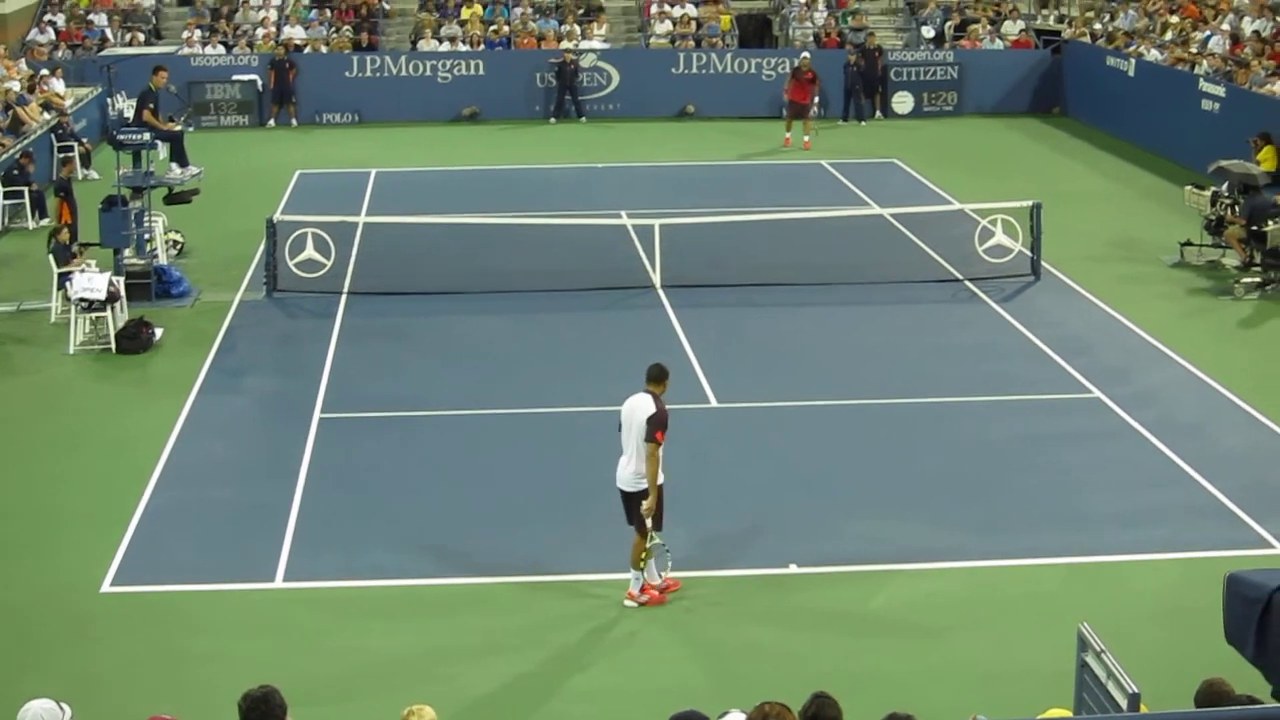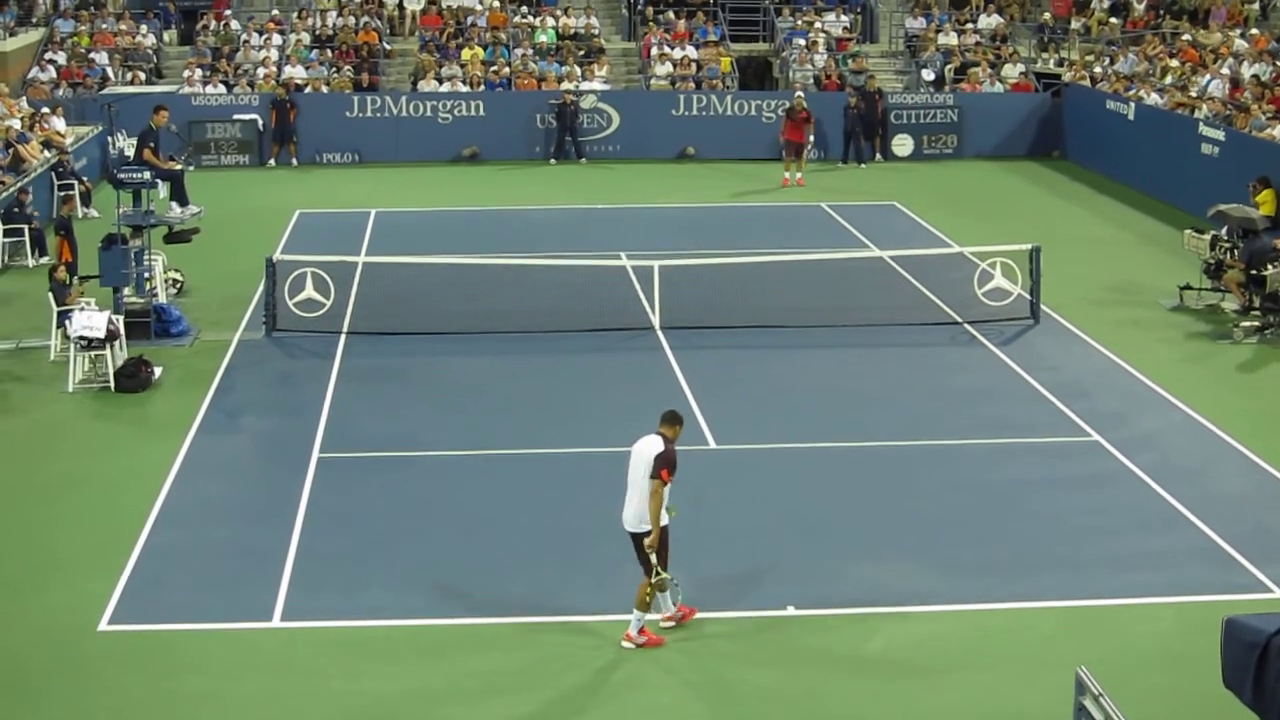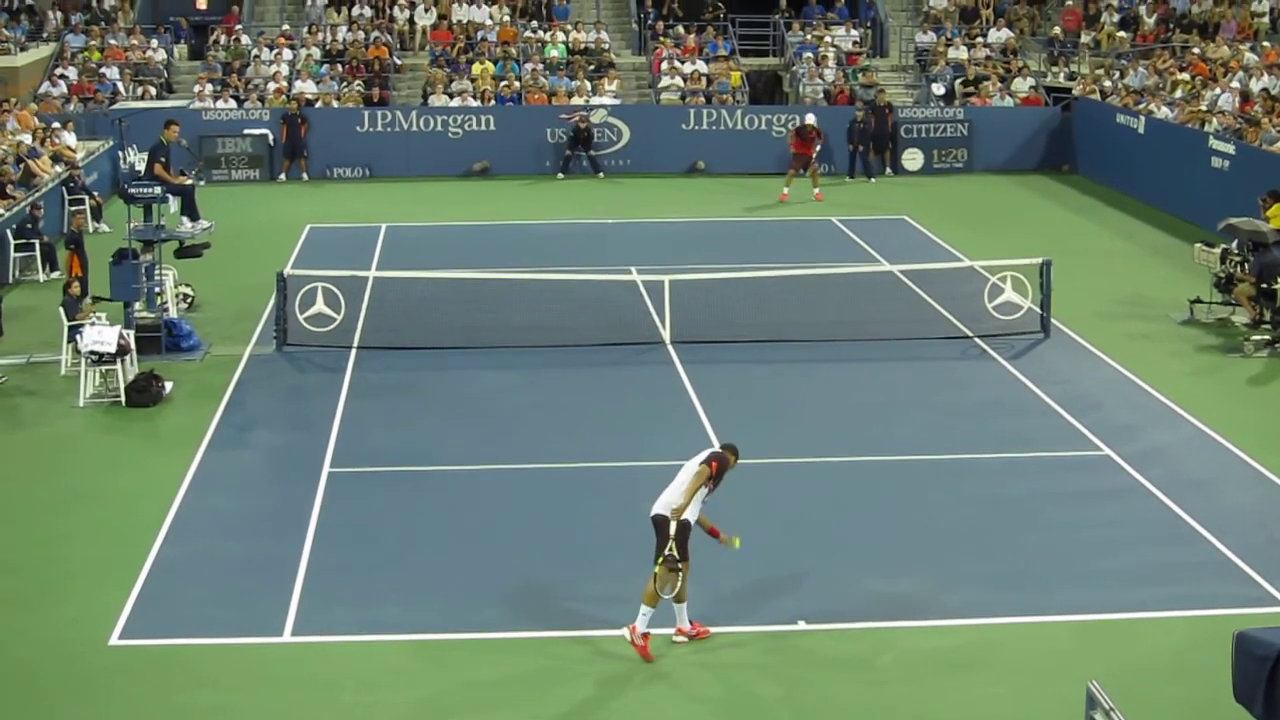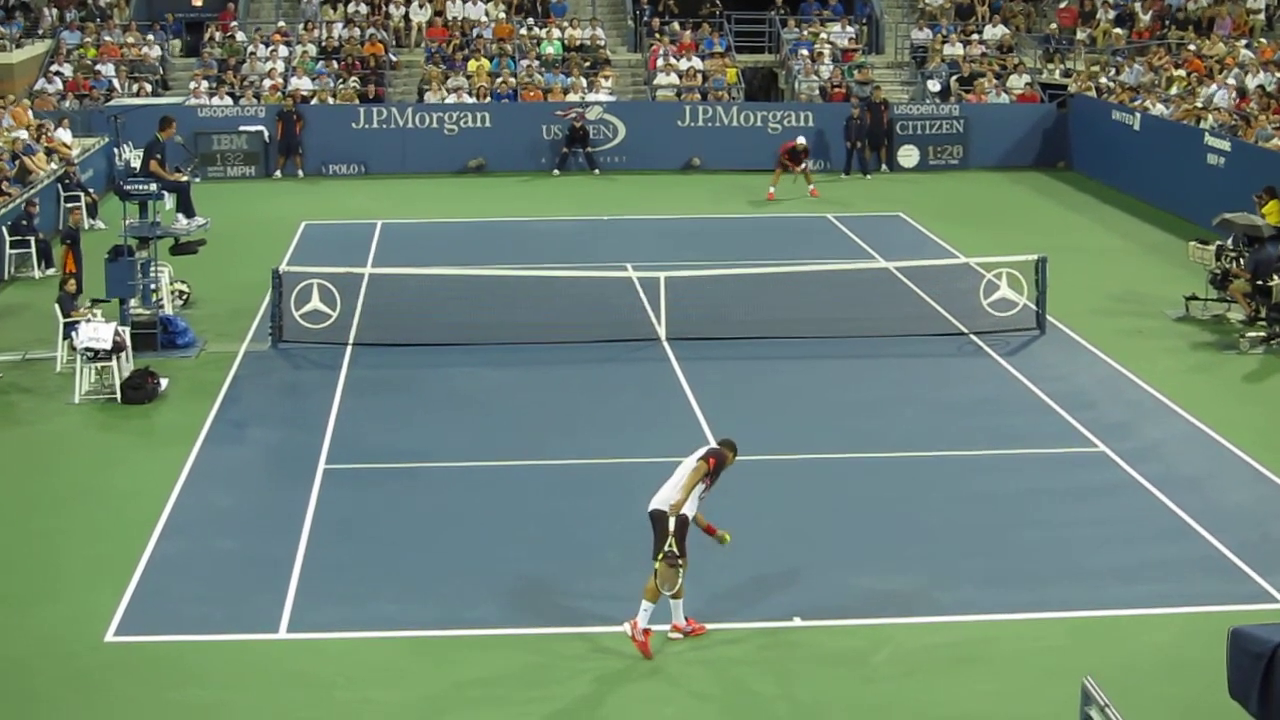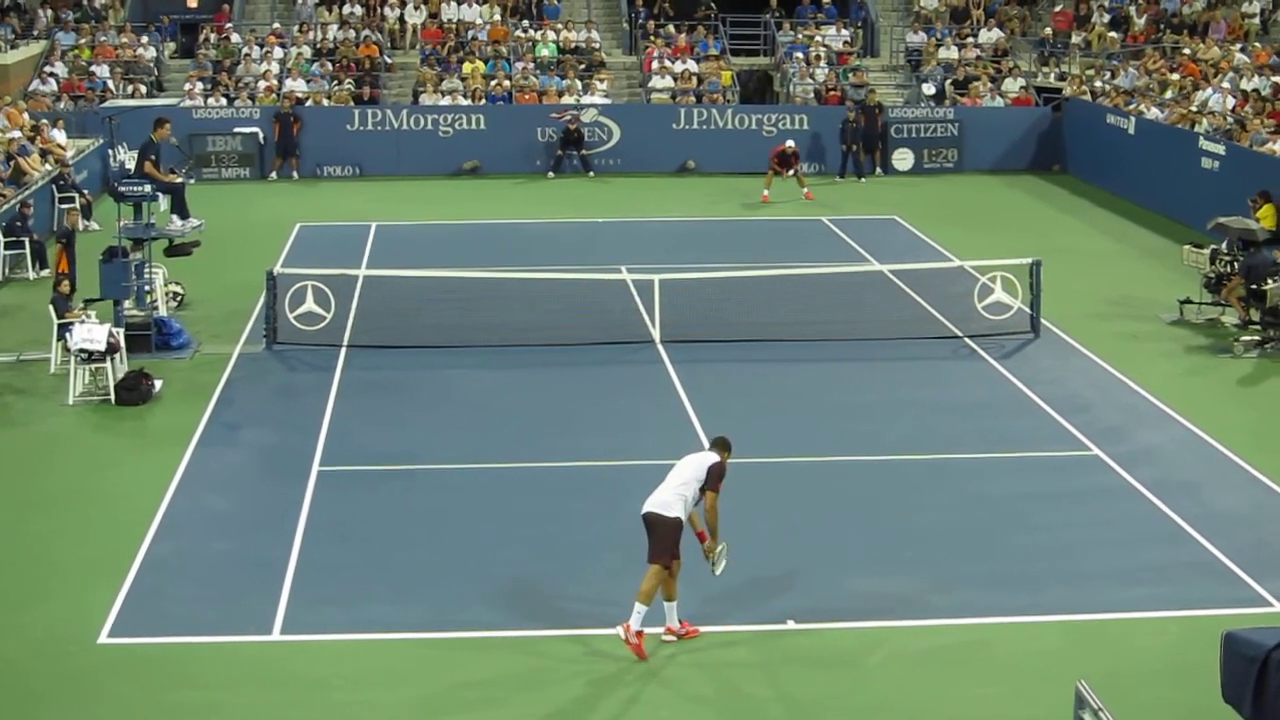
dt=1s
person 1, frame 1
left shoulder: (630, 402)
right shoulder: (657, 411)
right elbow: (651, 454)
right wrist: (653, 495)
left hip: (625, 477)
right hip: (642, 482)
left knee: (643, 532)
right knee: (643, 535)
left ankle: (652, 580)
right ankle: (635, 591)
person 1, frame 2
left shoulder: (641, 443)
right shoulder: (666, 451)
right elbow: (656, 491)
right wrist: (656, 532)
left hip: (632, 517)
right hip: (648, 523)
left knee: (659, 569)
right knee: (653, 576)
left ankle: (669, 612)
right ankle: (633, 633)
person 1, frame 3
left shoulder: (705, 459)
right shoulder: (719, 457)
left elbow: (696, 511)
right elbow: (700, 475)
left wrist: (718, 534)
right wrist: (684, 504)
left hip: (667, 513)
right hip: (673, 515)
left knee: (681, 569)
left ankle: (683, 627)
right ankle: (638, 629)
person 1, frame 4
left shoulder: (704, 456)
right shoulder: (717, 454)
left elbow: (692, 508)
right elbow: (697, 471)
left wrist: (714, 532)
right wrist: (682, 499)
left hip: (662, 508)
right hip: (670, 511)
left knee: (678, 565)
left ankle: (679, 623)
right ankle: (639, 624)
person 1, frame 5
left shoulder: (694, 458)
right shoulder: (718, 464)
right elbow: (710, 507)
left wrist: (703, 539)
right wrist: (714, 540)
left hip: (653, 509)
right hip: (667, 514)
left knee: (672, 567)
right knee: (658, 570)
left ankle: (673, 626)
right ankle: (632, 628)
